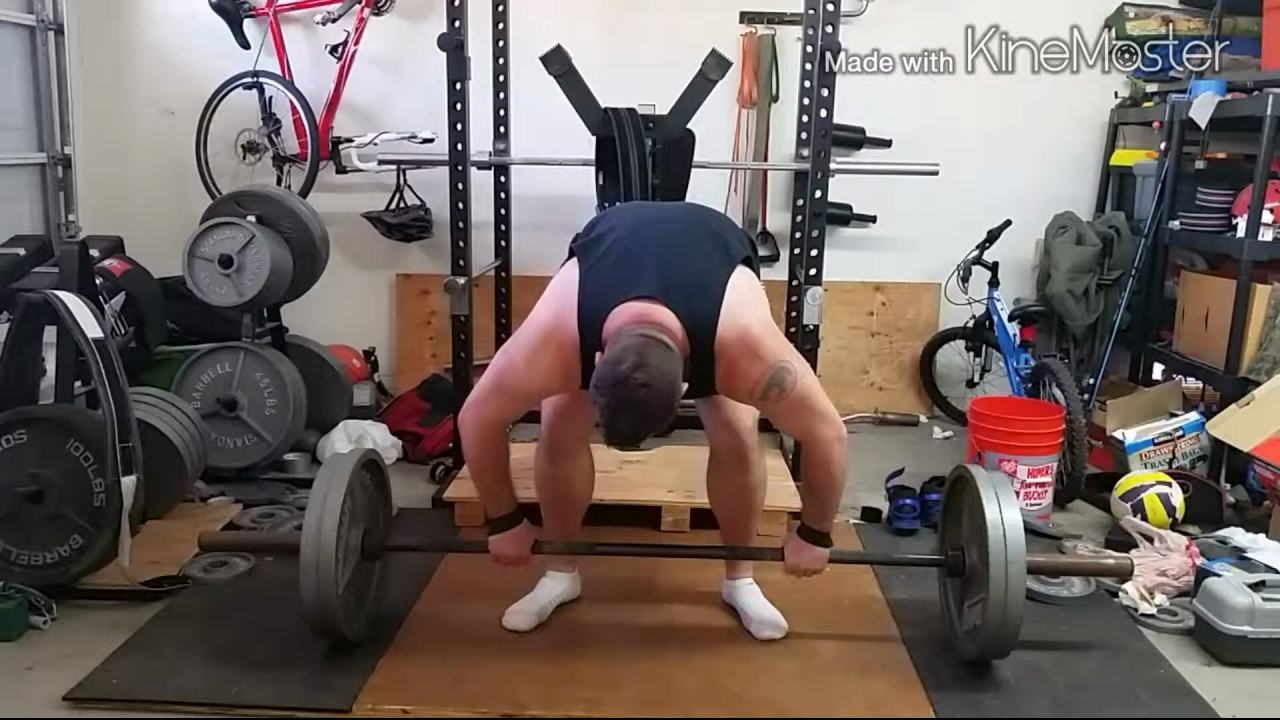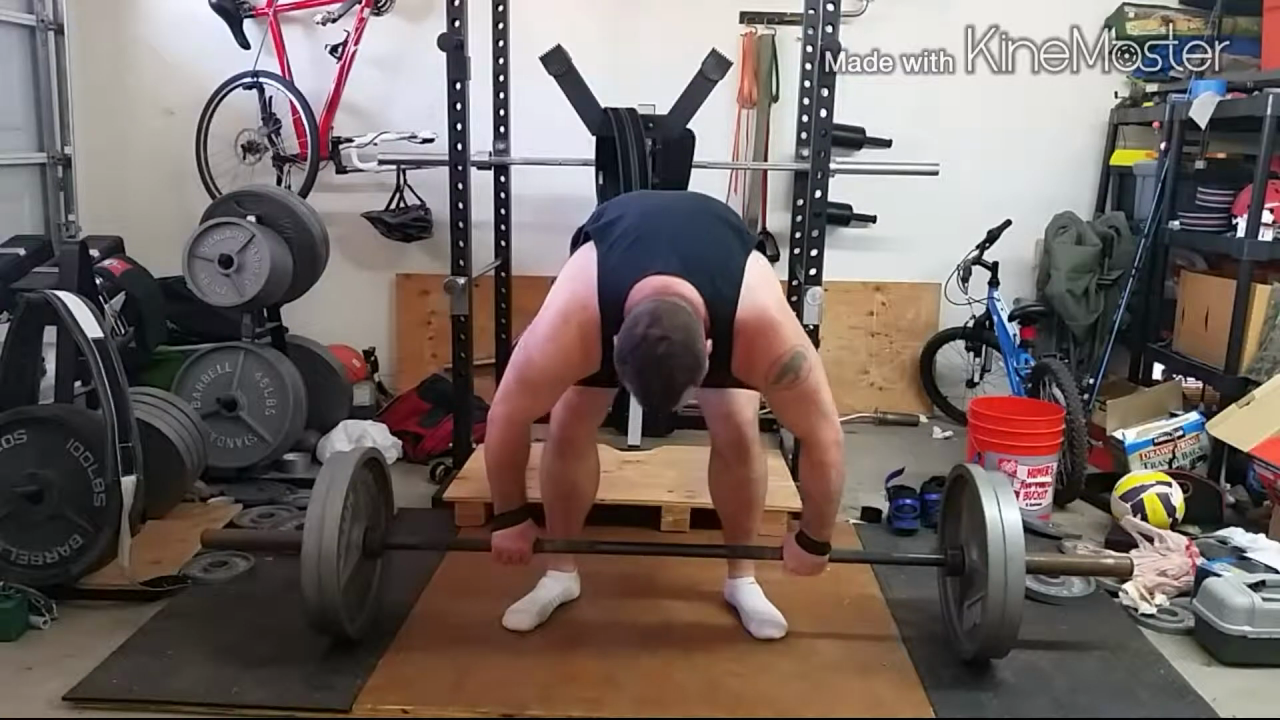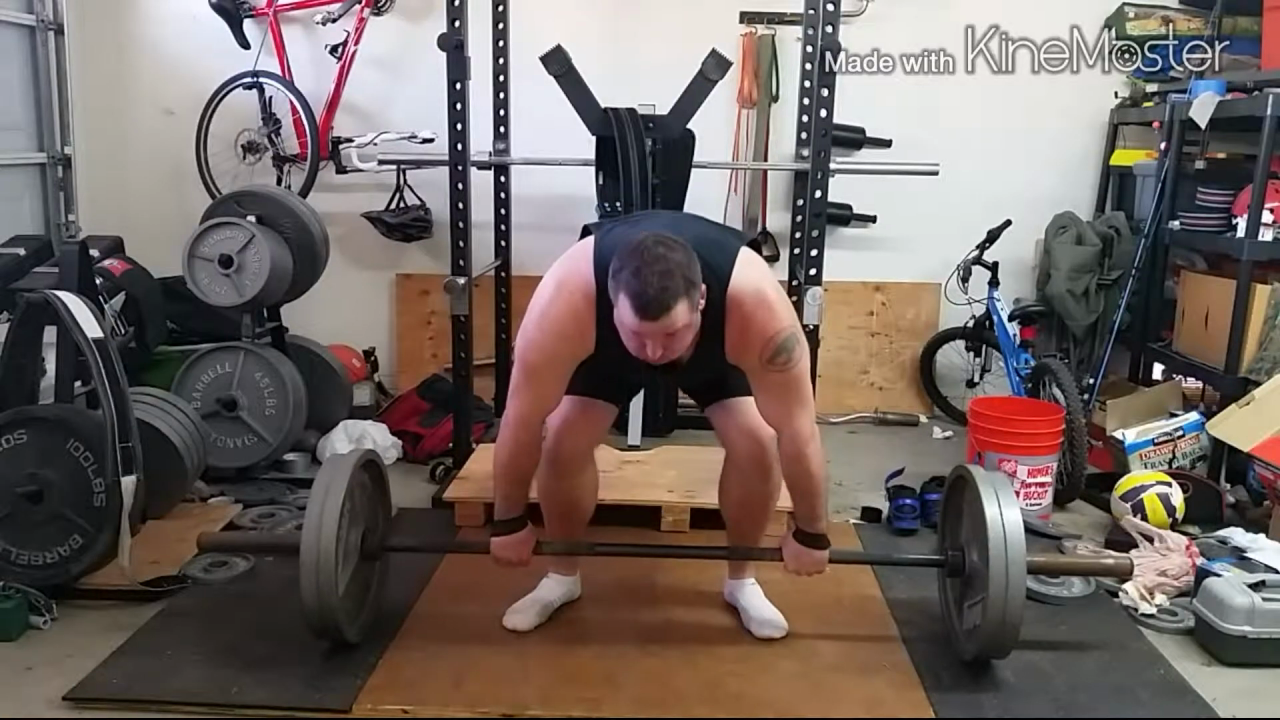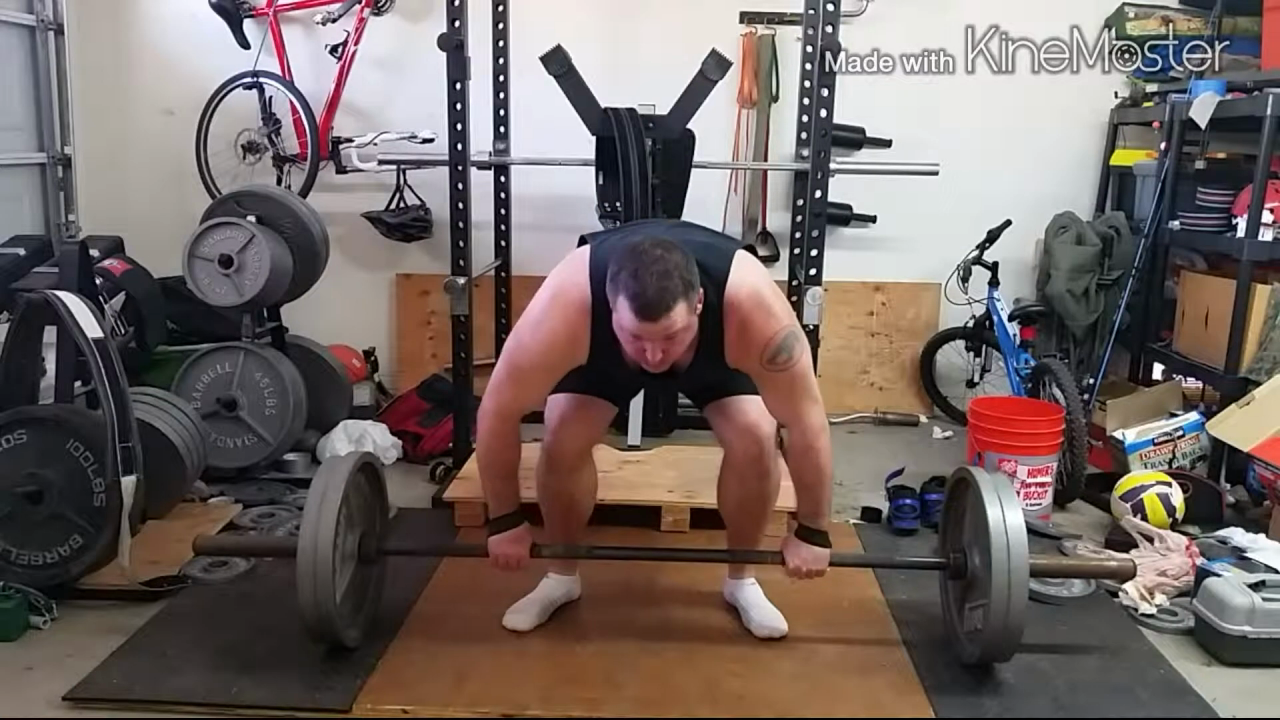
dt=0.7s
person 1, frame 1
left shoulder: (743, 347)
right shoulder: (552, 344)
left elbow: (827, 432)
right elbow: (477, 417)
left wrist: (814, 534)
right wrist: (503, 522)
left knee: (738, 436)
right knee: (559, 430)
left ankle: (739, 578)
right ankle: (561, 572)
person 1, frame 2
left shoulder: (763, 330)
right shoulder: (571, 326)
left elbow: (823, 435)
right elbow: (506, 417)
left wrist: (813, 540)
right wrist: (510, 517)
left knee: (737, 433)
right knee: (568, 427)
left ankle: (741, 576)
right ankle: (561, 572)
person 1, frame 3
left shoulder: (755, 304)
right shoulder: (567, 301)
left elbow: (796, 430)
right elbow: (524, 419)
left wrist: (810, 533)
right wrist: (509, 523)
left knee: (758, 446)
right knee: (563, 443)
left ankle: (741, 579)
right ankle: (562, 575)
person 1, frame 4
left shoulder: (752, 308)
right shoulder: (564, 311)
left elbow: (807, 422)
right elbow: (497, 412)
left wrist: (812, 532)
right wrist: (504, 521)
left knee: (755, 444)
right knee: (562, 444)
left ankle: (741, 579)
right ankle: (562, 575)
